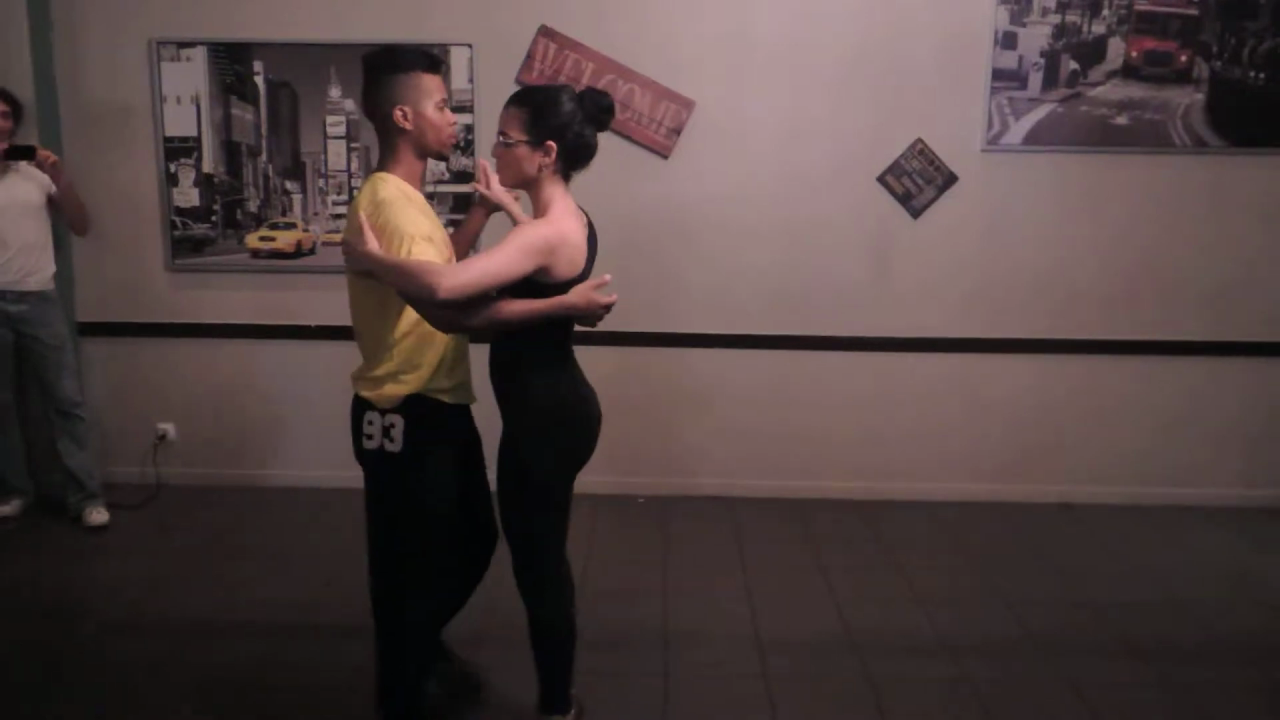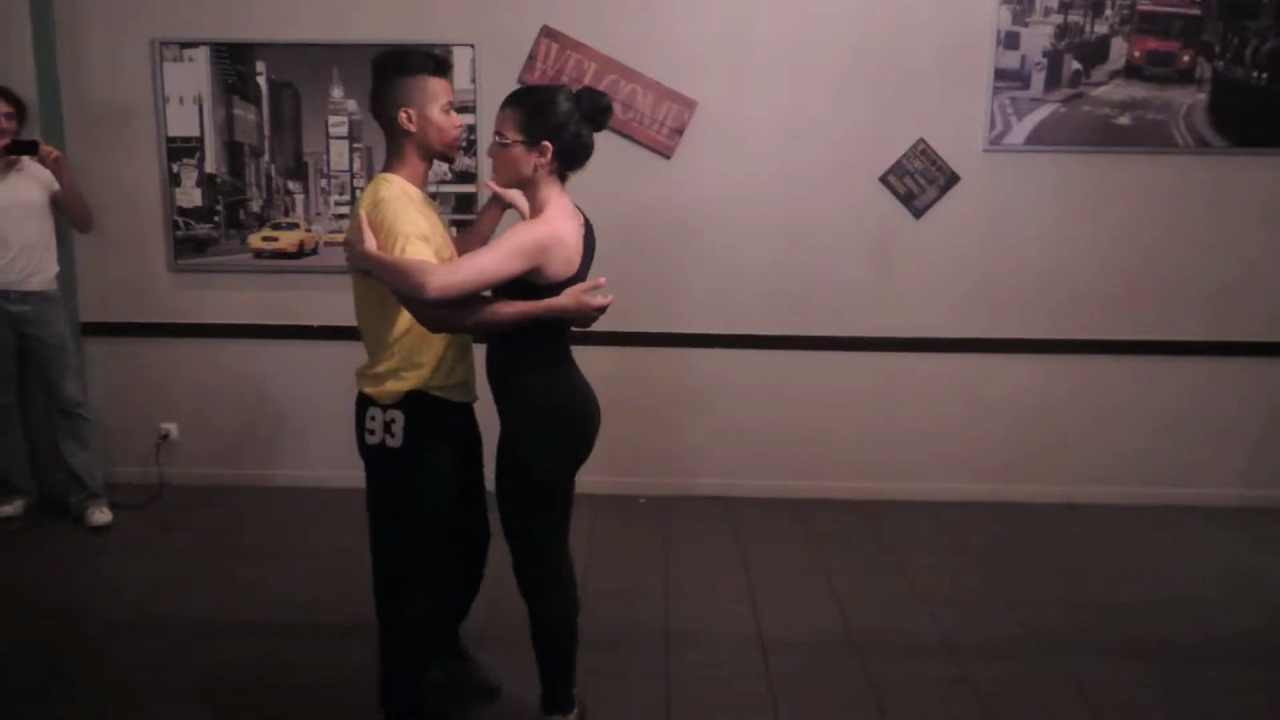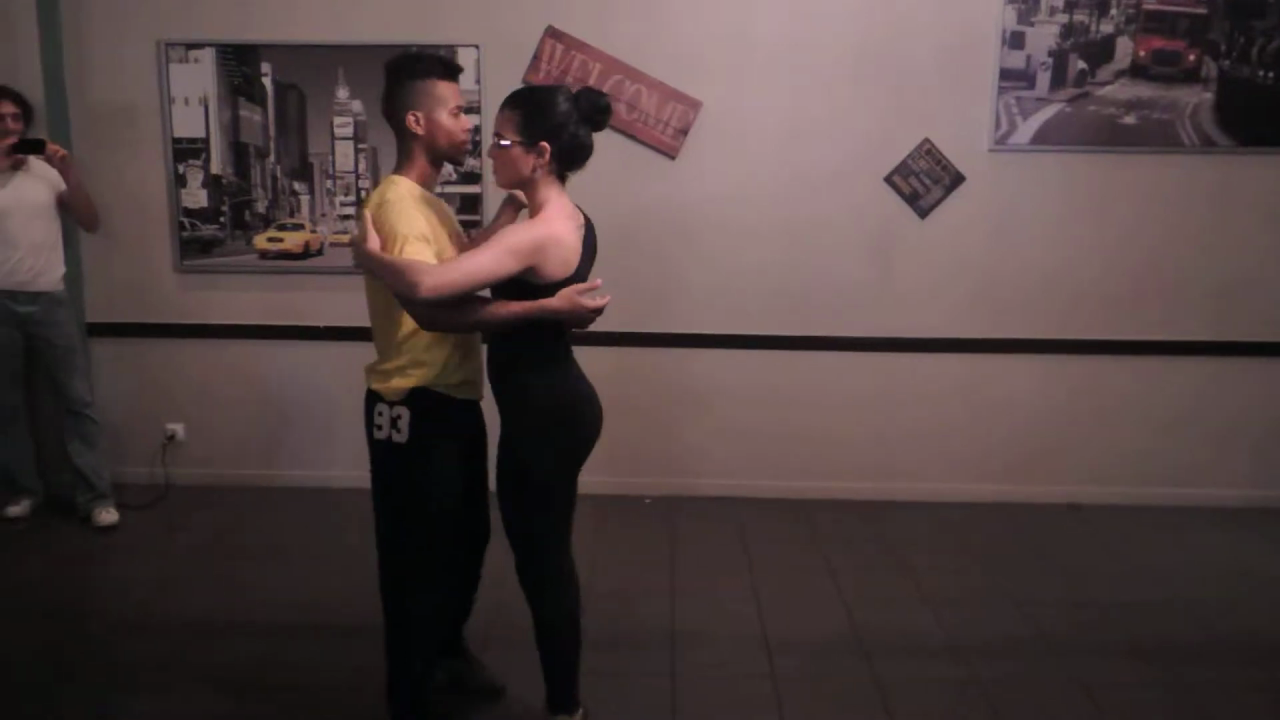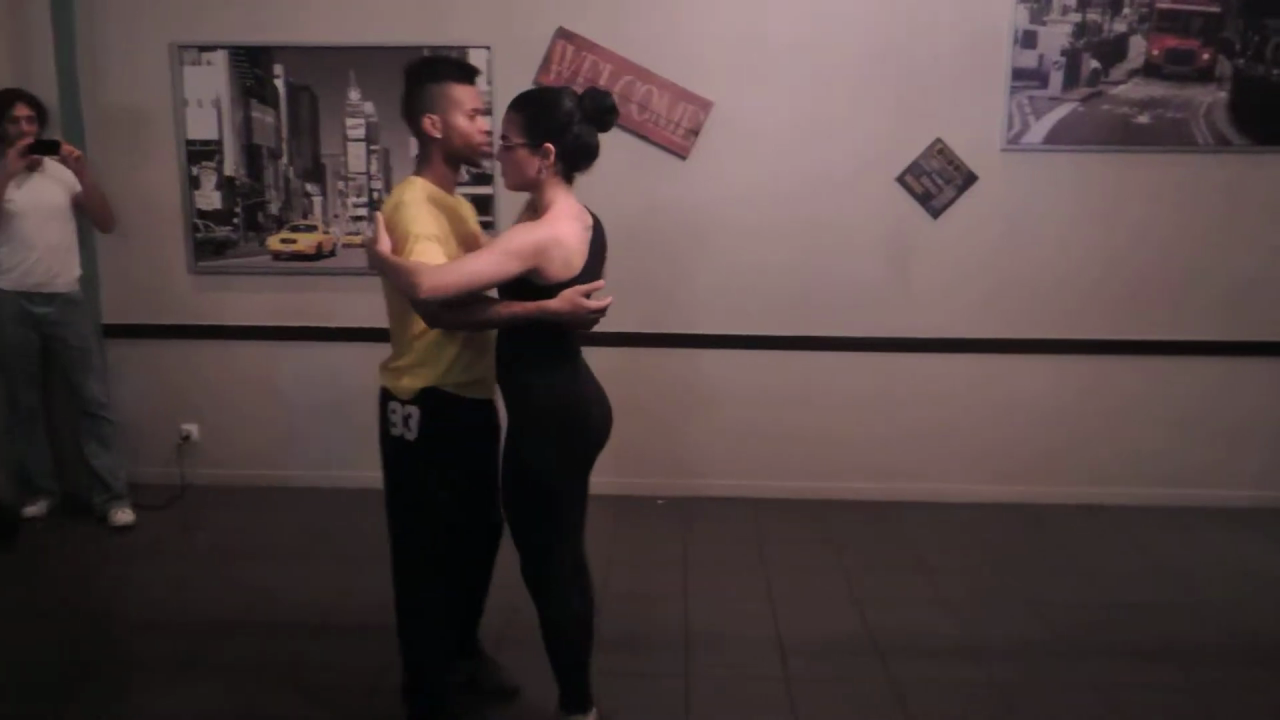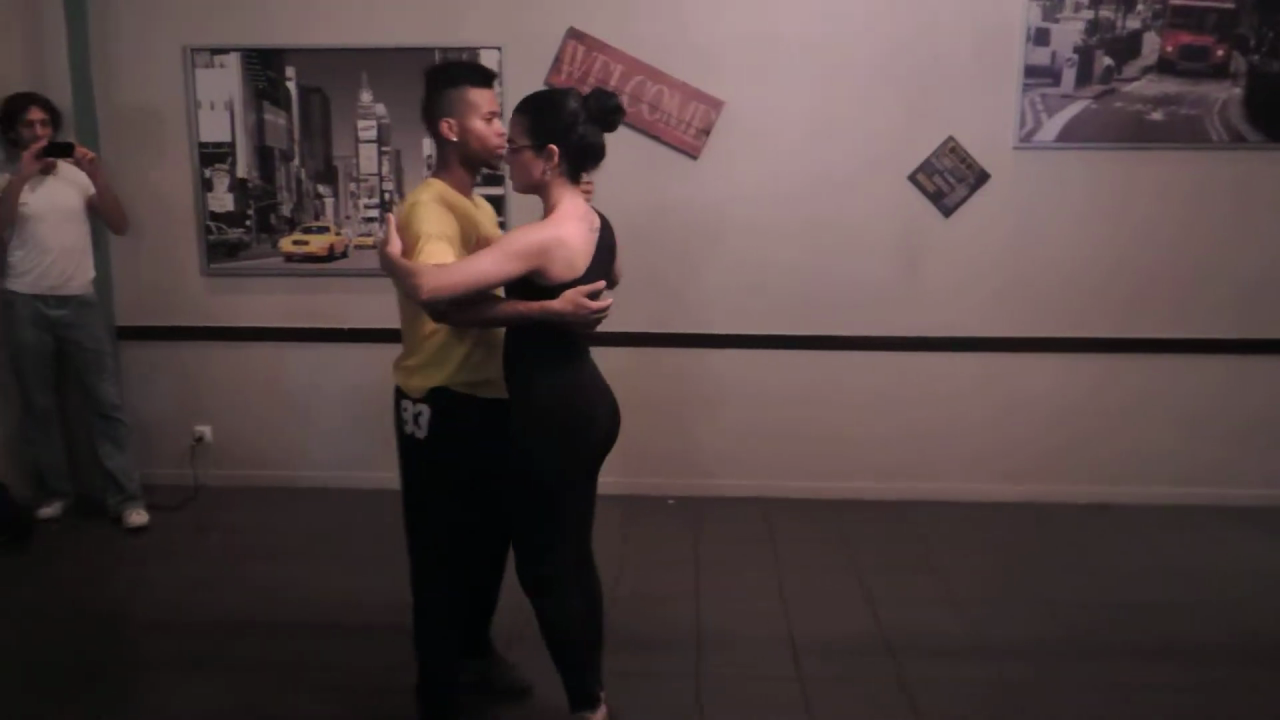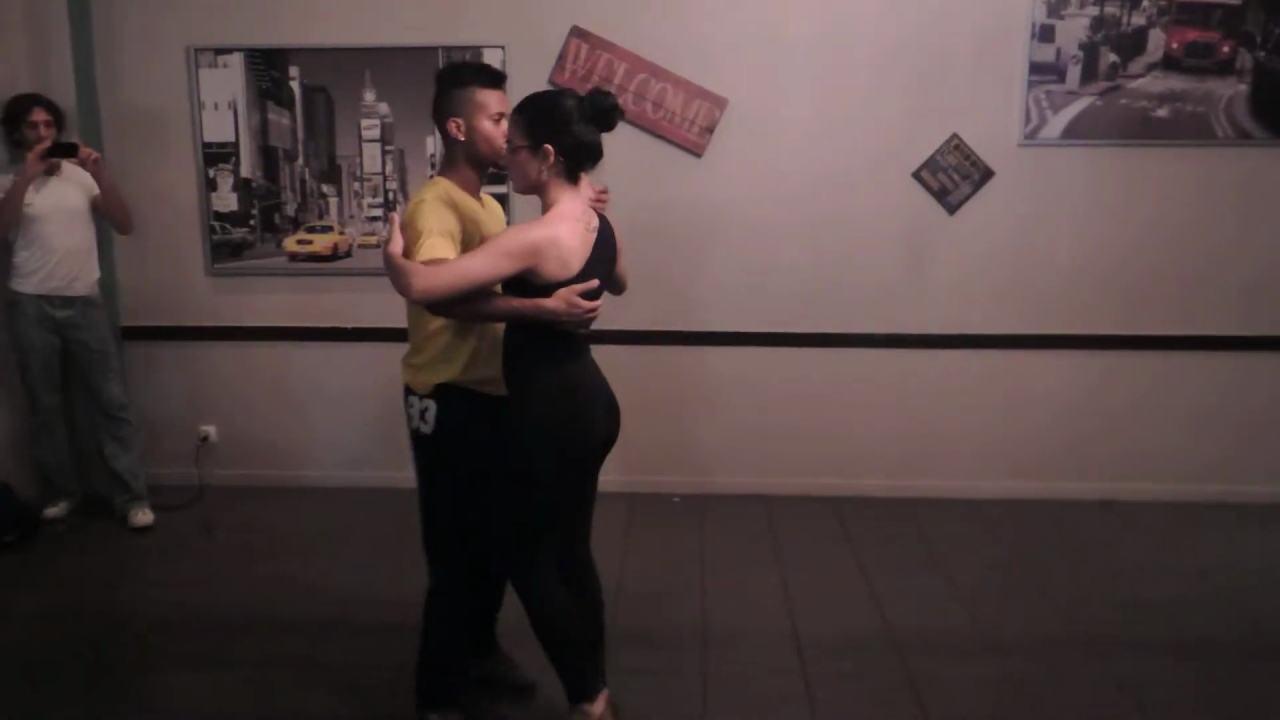
dt=0.1s
person 1, frame 1
left shoulder: (404, 199)
right shoulder: (390, 205)
right elbow: (448, 309)
left wrist: (484, 208)
right wrist: (564, 306)
left hip: (441, 408)
right hip: (405, 419)
left knee: (474, 542)
right knee: (412, 569)
left ankle: (426, 652)
person 1, frame 2
left shoulder: (412, 199)
right shoulder: (391, 204)
right elbow: (438, 309)
left wrist: (498, 206)
right wrist: (556, 307)
left hip: (444, 405)
right hip: (408, 415)
left knee: (466, 544)
right knee: (415, 566)
left ankle: (442, 652)
person 1, frame 3
left shoulder: (430, 201)
right shoulder: (399, 205)
right elbow: (432, 308)
left wrist: (510, 208)
right wrist: (547, 309)
left hip: (454, 403)
right hip: (413, 412)
left knee: (466, 540)
right knee: (418, 564)
left ankle: (447, 652)
person 1, frame 4
left shoulder: (453, 202)
right shoulder: (414, 206)
right elbow: (437, 305)
right wrist: (549, 309)
left hip: (469, 401)
right hip: (428, 409)
left knee: (479, 539)
right knee: (432, 559)
left ankle: (461, 652)
person 1, frame 5
left shoulder: (476, 205)
right shoulder: (430, 208)
right elbow: (444, 301)
right wrist: (550, 309)
left hip: (486, 399)
right hip: (440, 406)
left knee: (492, 538)
right knee: (446, 557)
left ankle: (473, 650)
person 1, frame 6
left shoulder: (486, 205)
right shoulder: (435, 206)
right elbow: (440, 295)
right wrist: (543, 308)
left hip: (493, 395)
right hip: (450, 402)
left knee: (497, 535)
right knee: (458, 549)
left ankle: (478, 648)
person 2, frame 1
left shoulder: (548, 234)
right shoulder: (568, 219)
left elbow: (443, 286)
left wrist: (371, 258)
right wrist: (505, 205)
left hip: (545, 420)
right hip: (557, 410)
left knee: (538, 571)
right knee: (545, 563)
person 2, frame 2
left shoulder: (541, 235)
right shoulder: (568, 219)
left elbow: (433, 285)
left wrist: (369, 256)
right wrist: (517, 205)
left hip: (542, 418)
right hip: (557, 408)
left knee: (539, 571)
right knee: (548, 563)
person 2, frame 3
left shoulder: (535, 236)
right shoulder: (572, 220)
left elbow: (426, 284)
left wrist: (370, 254)
right wrist: (519, 208)
left hip: (542, 419)
right hip: (564, 407)
left knee: (541, 570)
right knee: (550, 560)
person 2, frame 4
left shoulder: (539, 237)
right shoulder: (582, 222)
left elbow: (427, 285)
left wrist: (381, 255)
left hip: (549, 419)
right hip: (575, 407)
left knee: (546, 570)
right knee: (563, 560)
person 2, frame 5
left shoulder: (541, 240)
right shoulder: (596, 224)
left elbow: (429, 288)
left wrist: (391, 255)
left hip: (555, 418)
right hip: (589, 406)
left knee: (543, 570)
right knee: (571, 557)
person 2, frame 6
left shoulder: (535, 239)
right shoulder: (597, 224)
left elbow: (422, 287)
left wrist: (393, 254)
left hip: (553, 417)
right hip: (590, 405)
left knee: (530, 566)
right knee: (570, 555)
person 3, frame 1
left shoulder: (38, 170)
left elbow: (81, 225)
left wrist: (59, 176)
left hip: (39, 298)
left knee: (67, 398)
left ankle: (86, 495)
person 3, frame 2
left shoulder: (41, 168)
left elbow: (84, 223)
left wrist: (62, 172)
left hip: (42, 298)
left knee: (70, 398)
left ankle: (89, 495)
person 3, frame 3
left shoulder: (48, 170)
left elbow: (91, 223)
left wrist: (67, 169)
left hip: (49, 298)
left knee: (77, 398)
left ankle: (95, 495)
person 3, frame 4
left shoulder: (63, 171)
left elbow: (106, 223)
left wrist: (82, 170)
left hip: (65, 299)
left knee: (93, 399)
left ankle: (111, 496)
right ankle: (39, 490)
person 3, frame 5
left shoulder: (76, 174)
left elbow: (119, 225)
left wrist: (96, 173)
left hip: (79, 301)
left knee: (107, 401)
right knee: (39, 406)
left ankle: (126, 496)
right ankle: (54, 492)
person 3, frame 6
left shoulder: (80, 174)
left elbow: (124, 225)
left wrist: (100, 173)
left hip: (84, 301)
left knee: (113, 401)
right knee: (45, 406)
left ankle: (132, 496)
right ankle: (61, 491)
